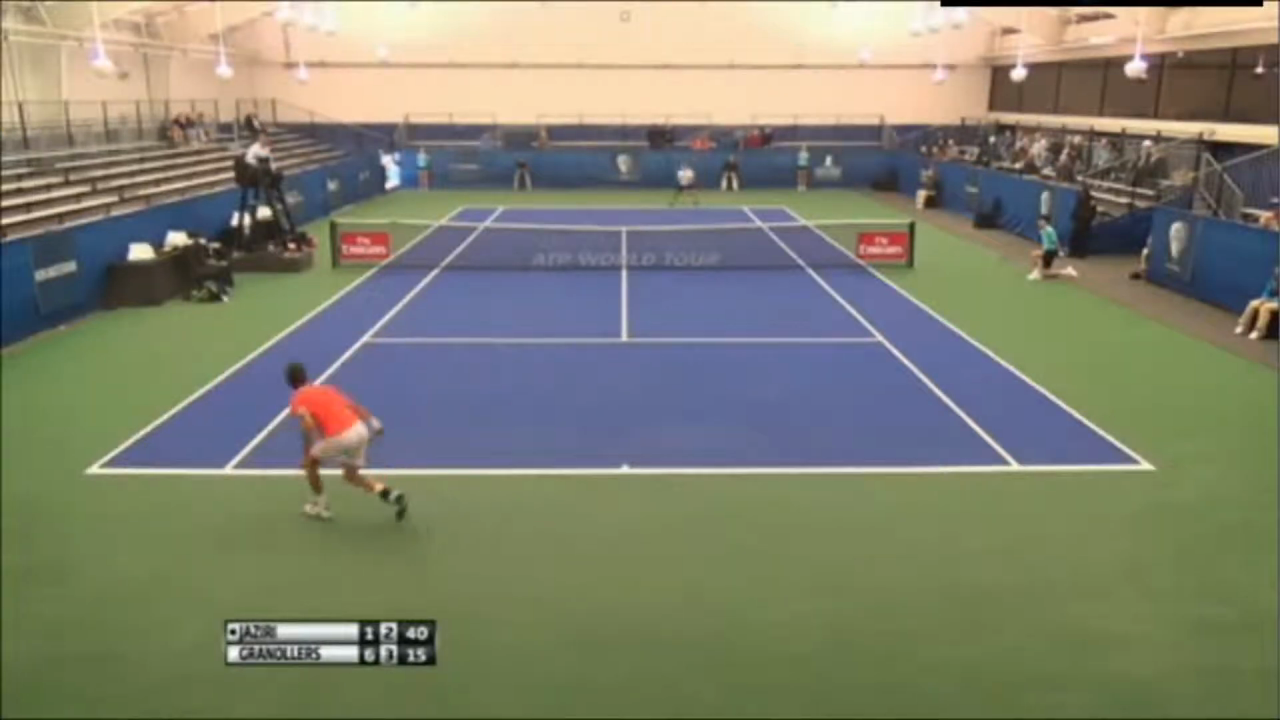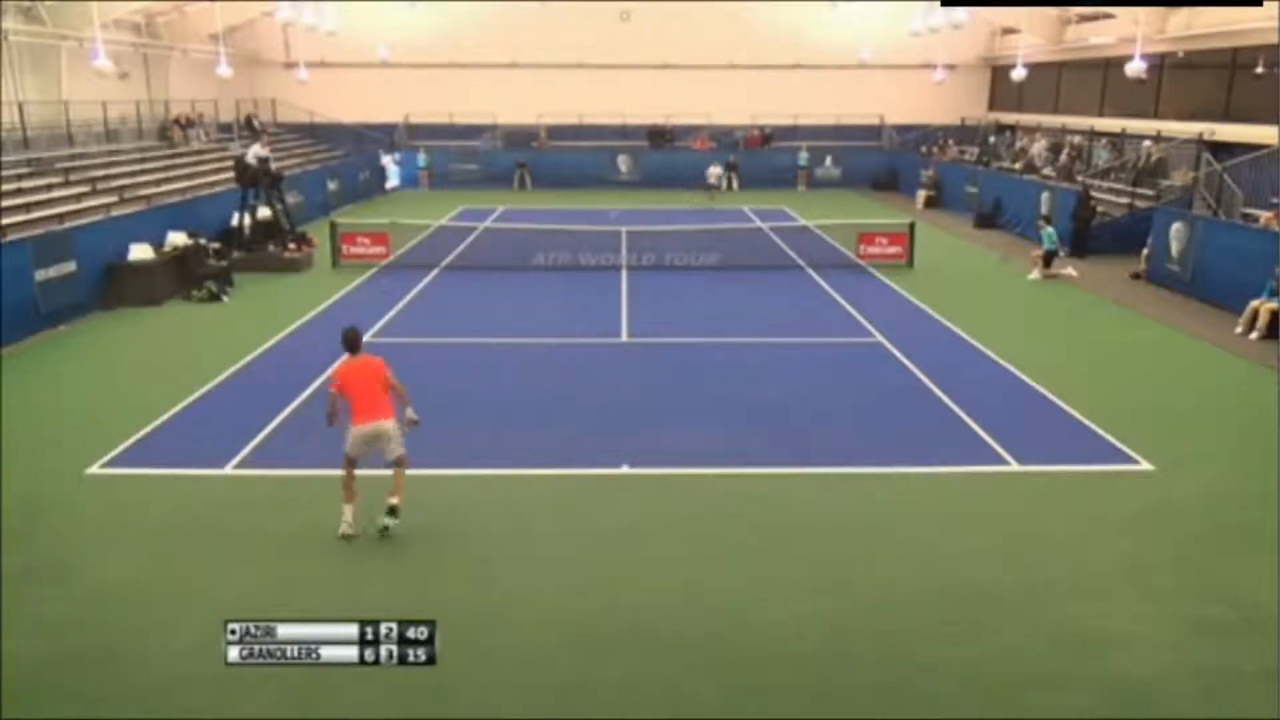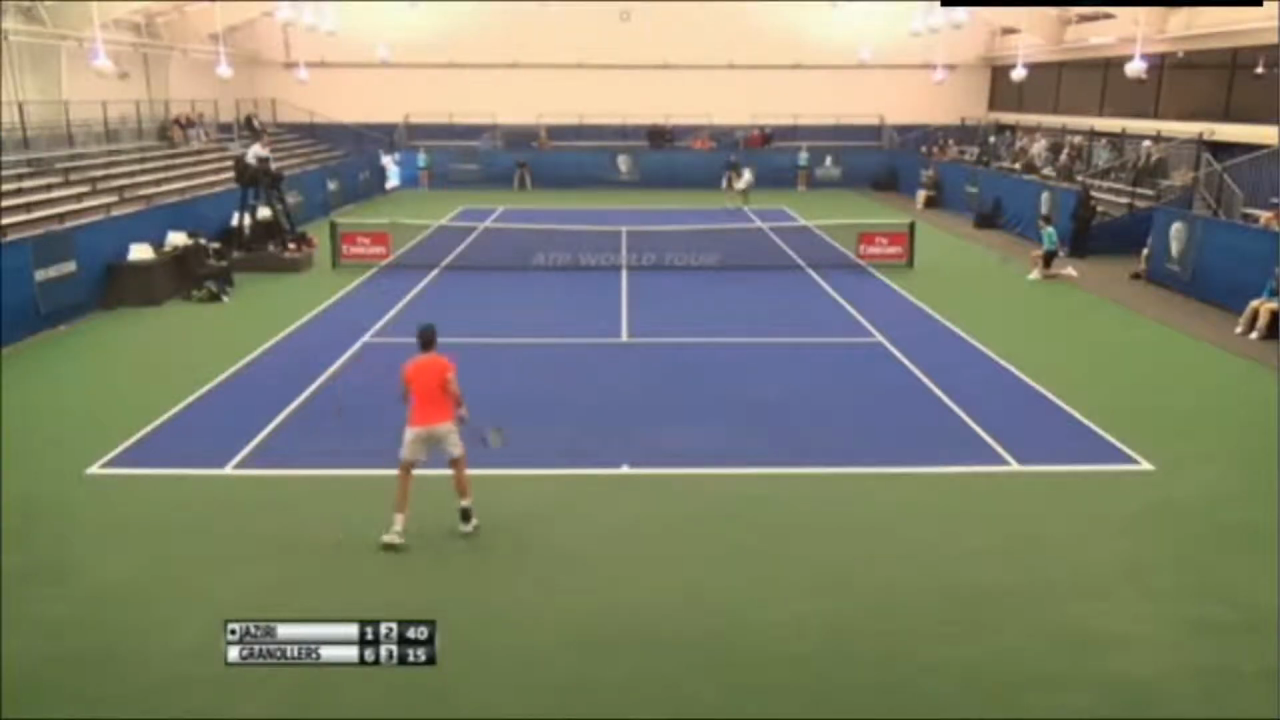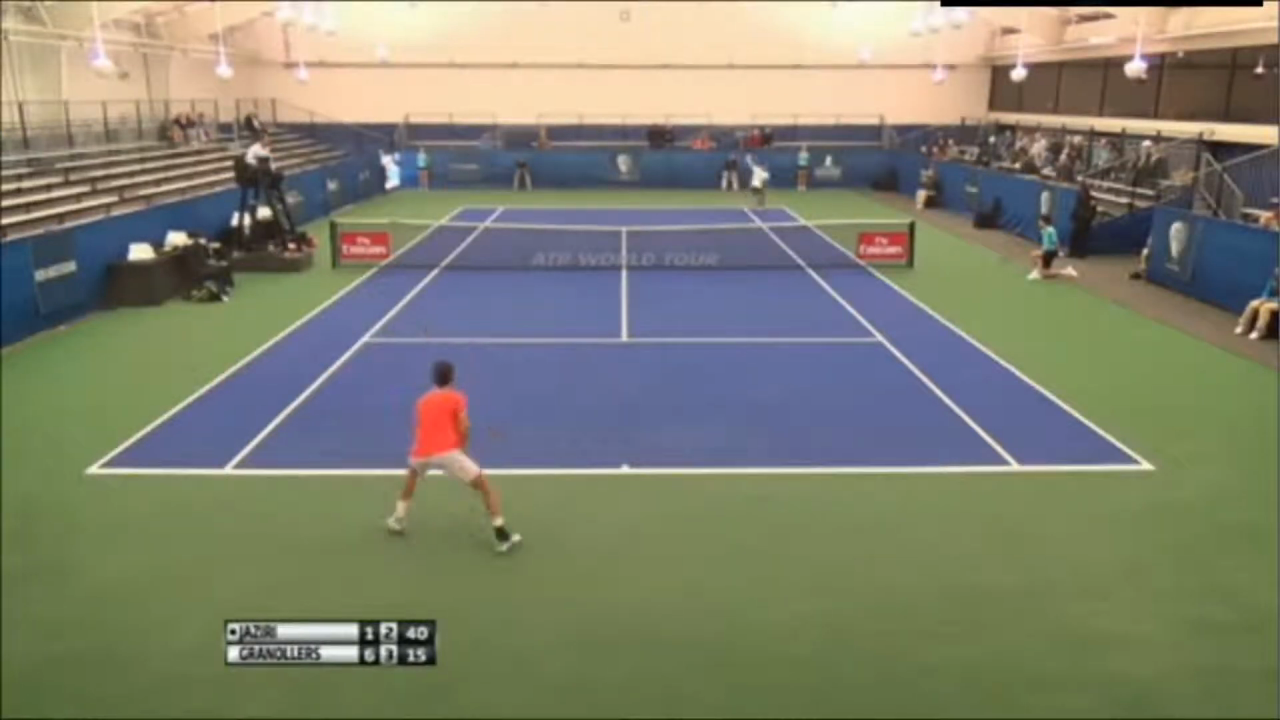
dt=0.5s
person 1, frame 1
left shoulder: (297, 399)
right shoulder: (325, 388)
left elbow: (309, 425)
right elbow: (353, 405)
left wrist: (307, 454)
right wrist: (373, 422)
left hip: (340, 436)
right hip: (359, 429)
left knee: (311, 463)
right knee: (351, 475)
left ankle: (320, 506)
right ankle: (389, 494)
person 1, frame 2
left shoulder: (340, 372)
right shoulder: (377, 362)
left elbow: (332, 407)
right elbow: (396, 387)
left wrist: (331, 420)
right wrist: (408, 410)
left hip: (359, 426)
right hip: (386, 423)
left knee: (349, 468)
right knee: (400, 465)
left ankle: (348, 521)
right ankle: (391, 512)
person 1, frame 3
left shoulder: (409, 367)
right shoulder: (445, 364)
right elbow: (455, 393)
right wrist: (462, 410)
left hip: (417, 427)
right hip: (443, 424)
left knee: (404, 474)
right knee: (458, 465)
left ankle: (397, 531)
right ankle: (466, 519)
person 1, frame 4
left shoulder: (423, 400)
right shoulder: (457, 398)
right elbow: (464, 430)
right wrist: (460, 447)
left hip: (421, 454)
right hip: (448, 452)
left knee: (413, 472)
right knee: (485, 487)
left ankle: (399, 518)
right ankle: (502, 536)
